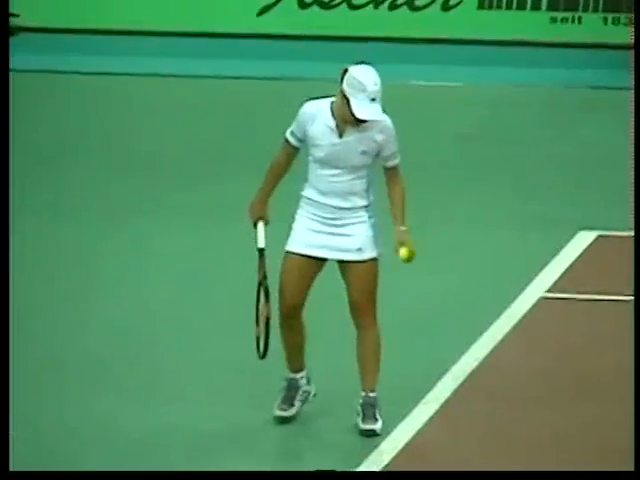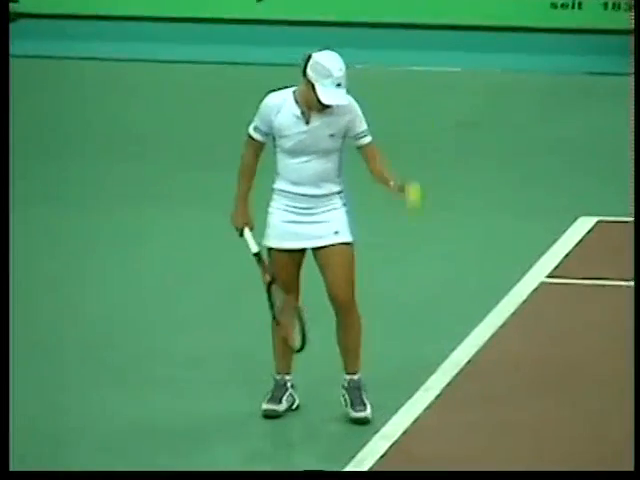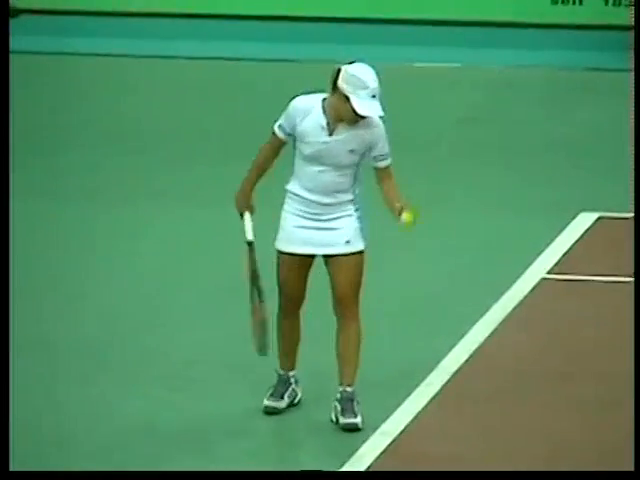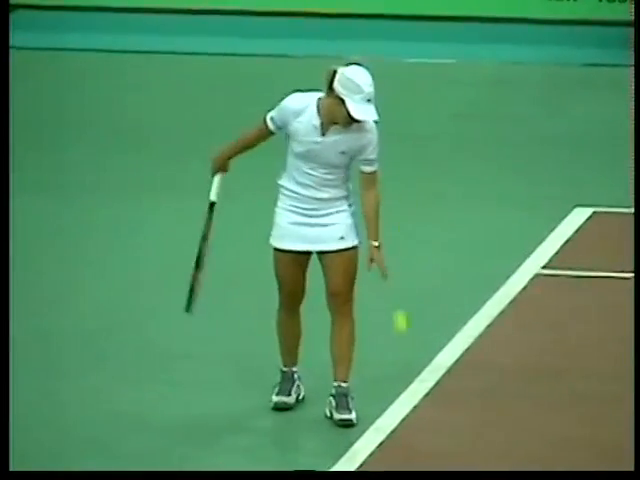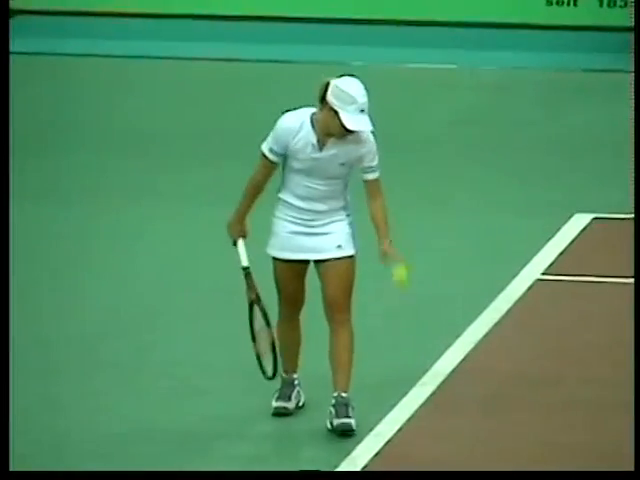
dt=0.5s
person 1, frame 1
left shoulder: (381, 127)
right shoulder: (310, 113)
left elbow: (394, 177)
right elbow: (285, 156)
left wrist: (401, 226)
right wrist: (261, 200)
left hip: (355, 227)
right hip: (311, 221)
left knee: (364, 314)
right knee: (289, 308)
left ankle: (369, 400)
right ankle: (297, 380)
person 1, frame 2
left shoulder: (347, 109)
right shoulder: (273, 105)
left elbow: (372, 157)
right elbow: (251, 153)
left wrist: (392, 184)
right wrist: (241, 205)
left hip: (329, 213)
right hip: (285, 213)
left knee: (344, 301)
left ankle: (352, 382)
right ankle: (283, 383)
person 1, frame 3
left shoulder: (373, 128)
right shoulder: (301, 108)
left elbow: (385, 178)
right elbow: (272, 147)
left wrist: (397, 207)
right wrist: (247, 187)
left hip: (343, 222)
right hip: (297, 219)
left knee: (347, 307)
right knee: (289, 304)
left ankle: (346, 395)
right ankle: (286, 379)
person 1, frame 4
left shoulder: (365, 131)
right shoulder: (295, 106)
left elbow: (369, 188)
right elbow: (263, 131)
left wrist: (375, 243)
right wrist: (227, 155)
left hip: (336, 220)
right hip: (291, 216)
left knee: (341, 303)
right knee: (289, 301)
left ankle: (341, 390)
right ankle: (289, 375)
person 1, frame 5
left shoulder: (363, 141)
right shoulder: (290, 125)
left elbow: (374, 194)
right elbow: (262, 173)
left wrist: (385, 241)
right wrist: (239, 216)
left hip: (334, 232)
right hip: (288, 229)
left knee: (338, 312)
right knee: (289, 309)
left ankle: (341, 400)
right ankle: (290, 382)
